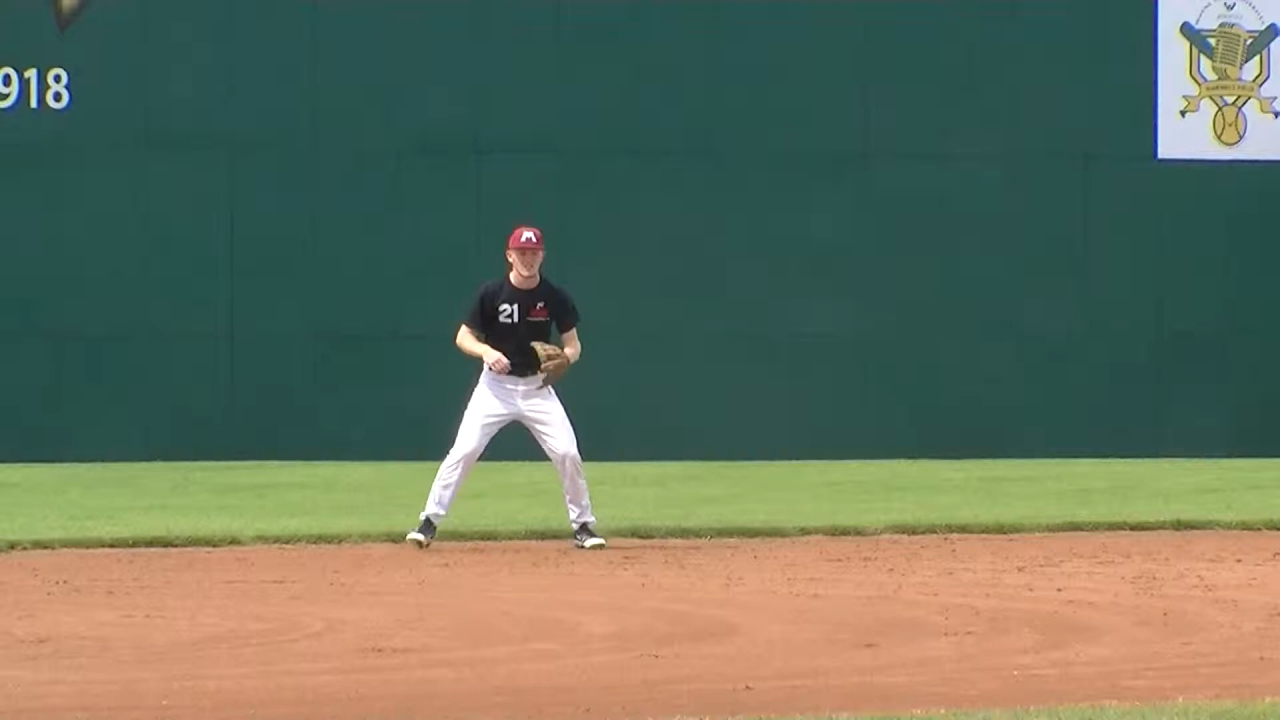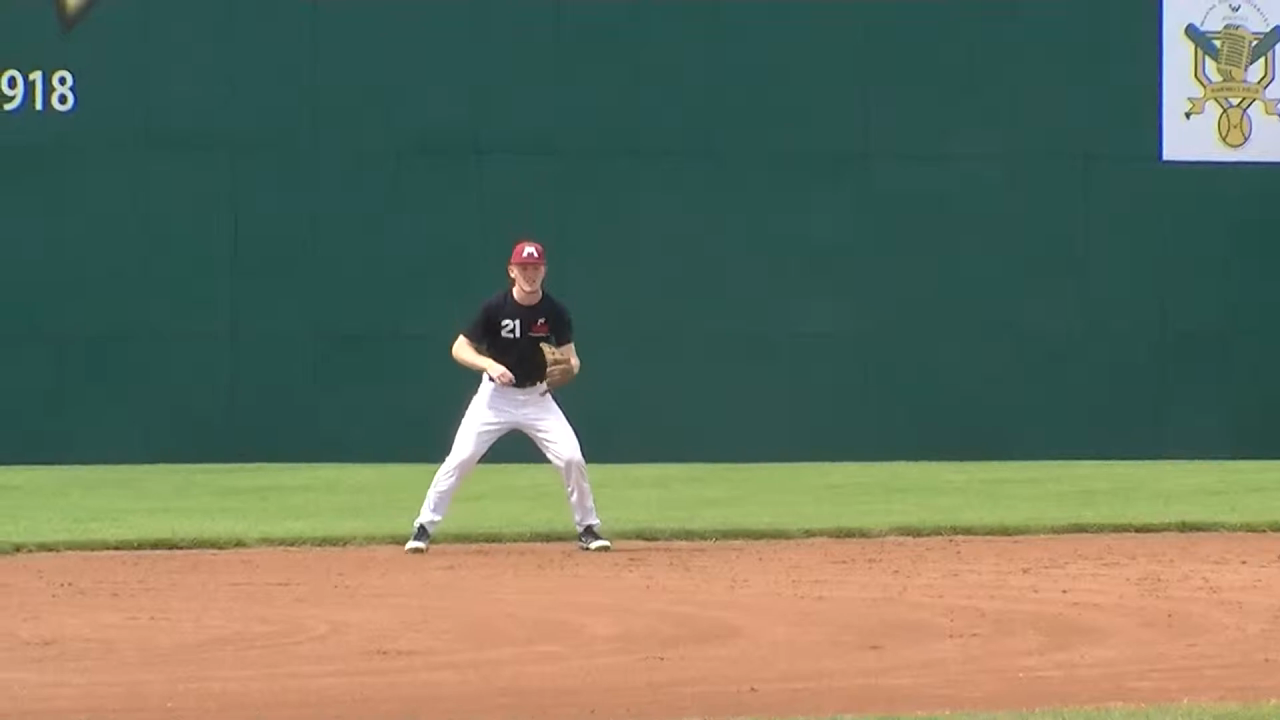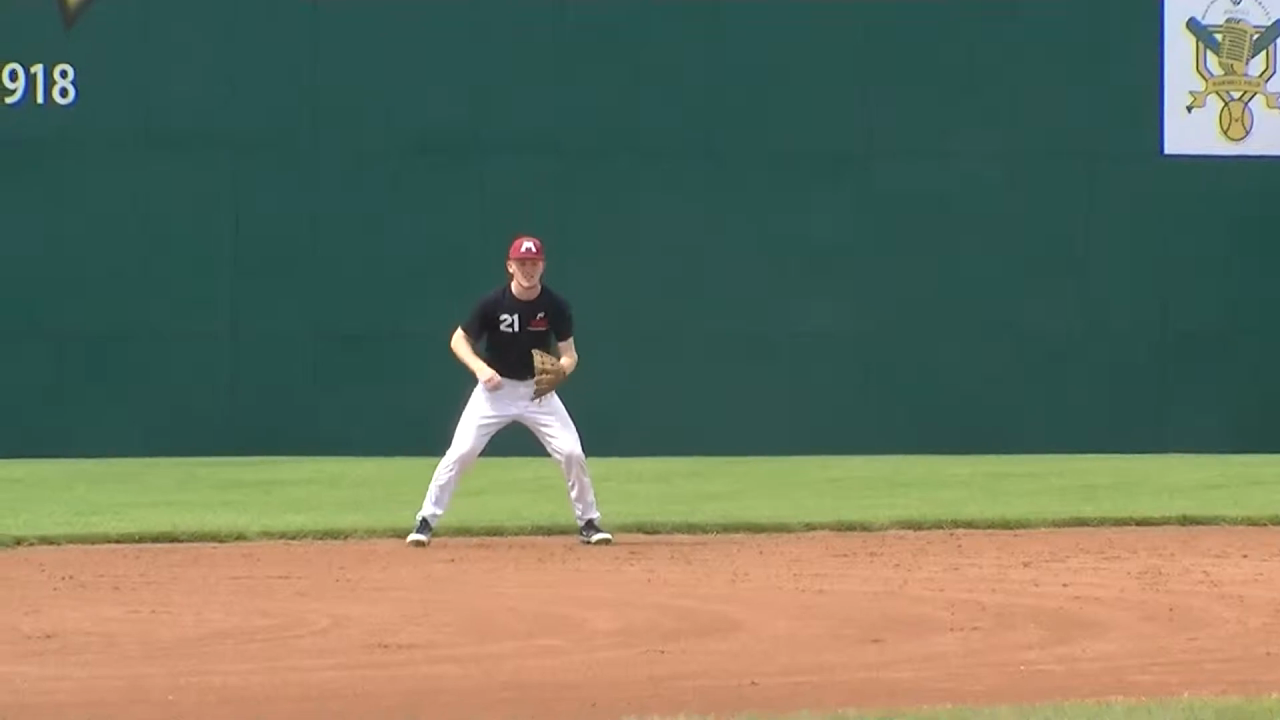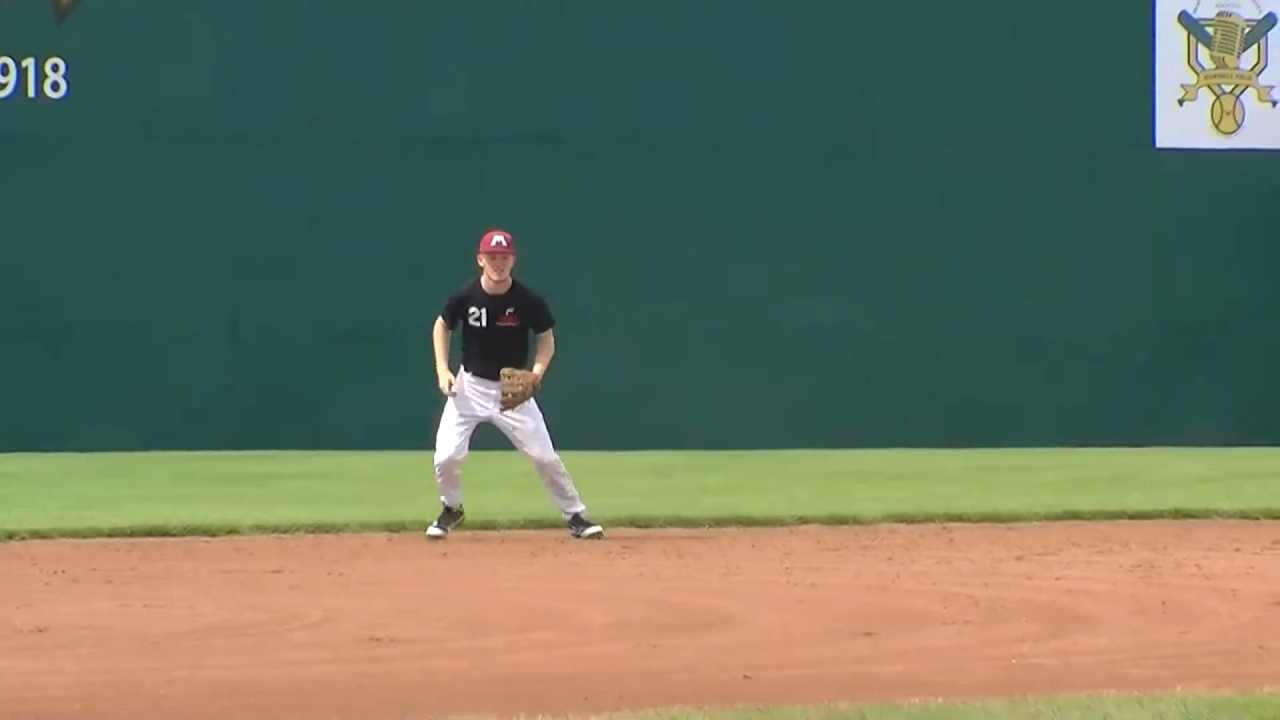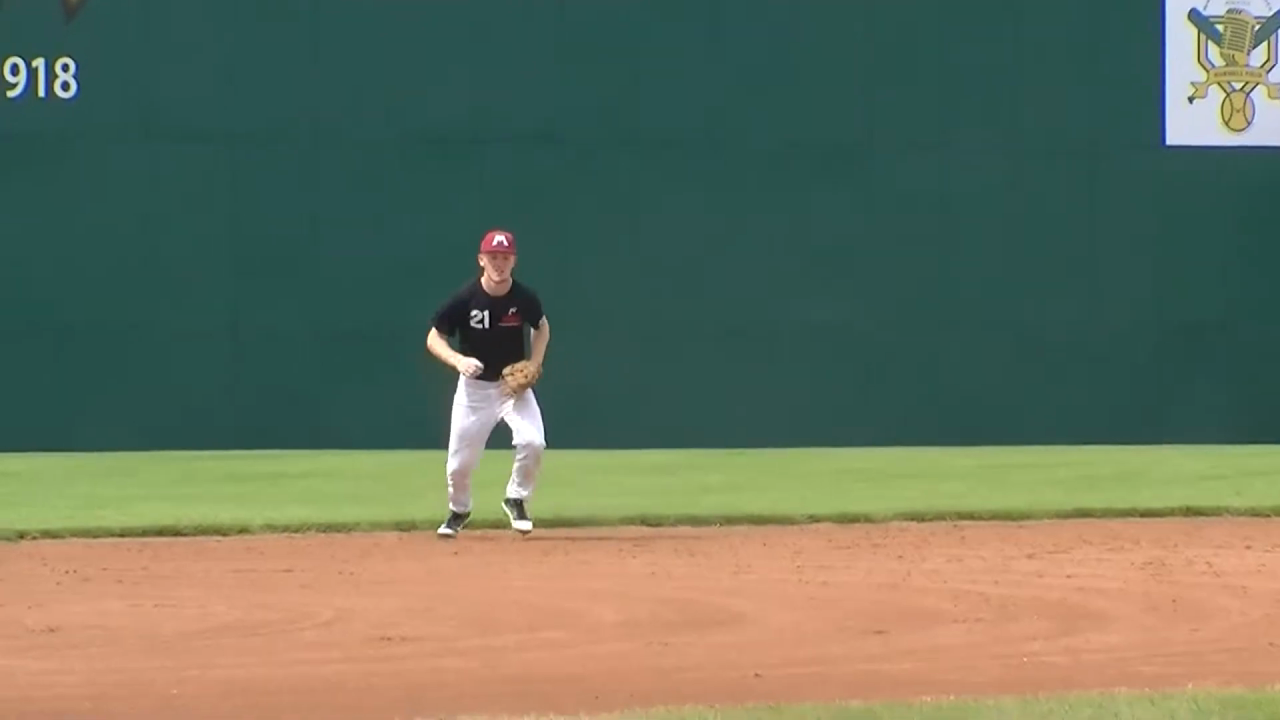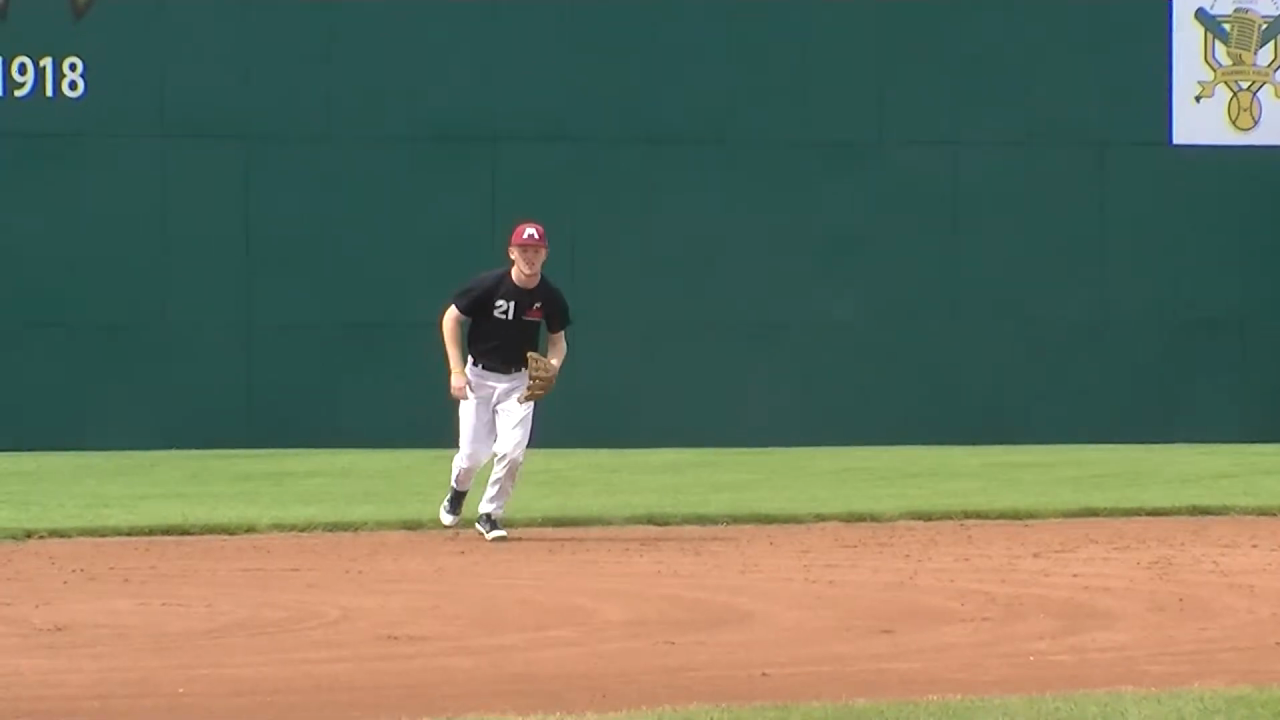
dt=0.2s
person 1, frame 1
left shoulder: (556, 296)
right shoulder: (491, 293)
left elbow: (573, 345)
right elbow: (464, 336)
left wrist: (563, 359)
right wrist: (486, 351)
left hip: (537, 386)
right hip: (495, 384)
left knee: (567, 452)
right knee: (462, 452)
left ankle: (582, 525)
right ankle: (429, 521)
person 1, frame 2
left shoulder: (555, 311)
right shoulder: (494, 307)
left elbow: (571, 357)
right elbow: (459, 349)
left wrist: (568, 368)
right wrist: (488, 363)
left hip: (536, 396)
right hip: (495, 395)
left knee: (572, 458)
right knee: (459, 460)
left ankle: (587, 529)
right ankle: (424, 527)
person 1, frame 3
left shoulder: (555, 305)
right shoulder: (493, 302)
left elbow: (569, 354)
right elbow: (458, 340)
left wrist: (561, 370)
right wrist: (480, 367)
left hip: (537, 389)
right hip: (495, 388)
left knee: (572, 452)
right knee: (459, 453)
left ankle: (588, 522)
right ankle: (426, 521)
person 1, frame 4
left shoulder: (531, 299)
right shoulder: (464, 296)
left elbow: (547, 338)
right elbow: (441, 327)
left wrist: (536, 374)
right wrist: (442, 369)
right hip: (470, 385)
left knee: (544, 457)
right knee: (447, 455)
left ankle: (575, 515)
right ankle: (451, 509)
person 1, frame 5
left shoulder: (525, 297)
right shoulder: (462, 299)
left elbow: (542, 327)
right elbow: (434, 339)
left wrist: (534, 365)
right wrist: (457, 359)
right hip: (473, 388)
left knee: (532, 443)
right knee: (460, 464)
left ankle: (516, 499)
right ankle: (459, 511)
person 1, frame 6
left shoulder: (551, 296)
right shoulder: (488, 285)
left elbow: (558, 341)
right elbow: (450, 318)
left wrist: (553, 366)
right wrist: (456, 371)
left hip: (520, 380)
right hip: (480, 377)
left knee: (511, 452)
right knee: (473, 456)
left ankle: (489, 515)
right ankle: (458, 490)
